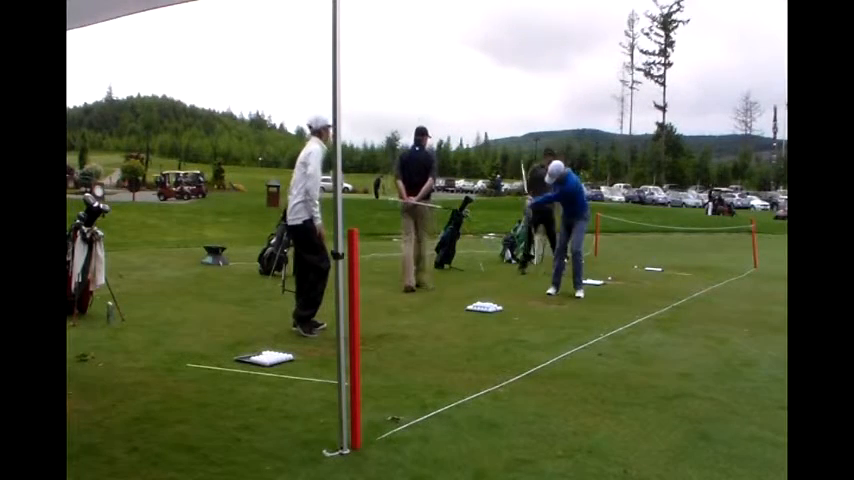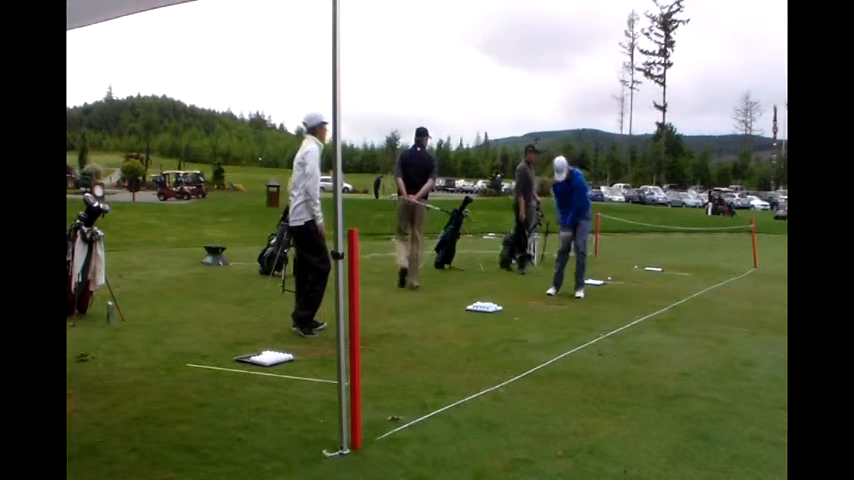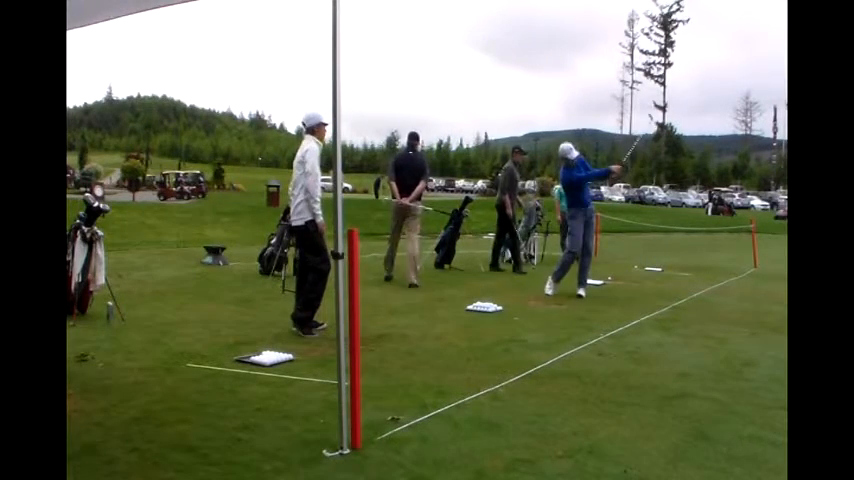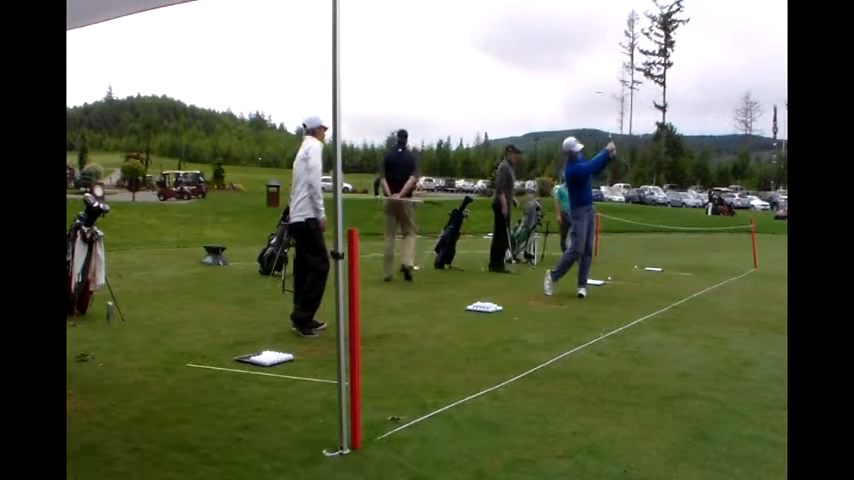
dt=0.4s
person 1, frame 1
left shoulder: (309, 149)
right shoulder: (315, 150)
right elbow: (311, 187)
right wrist: (317, 220)
left hip: (295, 217)
right hip: (304, 217)
left knee: (305, 267)
right knee: (320, 265)
left ankle: (303, 317)
right ankle: (303, 317)
person 1, frame 2
left shoulder: (305, 149)
right shoulder: (312, 149)
right elbow: (311, 187)
right wrist: (319, 219)
left hip: (297, 217)
right hip: (306, 218)
left knee: (305, 267)
right knee: (320, 266)
left ankle: (303, 317)
right ankle: (303, 318)
person 1, frame 3
left shoulder: (304, 148)
right shoulder: (311, 148)
right elbow: (311, 185)
right wrist: (319, 217)
left hip: (299, 217)
right hip: (307, 218)
left knee: (307, 267)
right knee: (320, 266)
left ankle: (303, 317)
right ankle: (302, 318)
person 1, frame 4
left shoulder: (304, 149)
right shoulder: (314, 147)
right elbow: (314, 182)
right wrist: (321, 214)
left hip: (298, 217)
right hip: (307, 216)
left knee: (304, 267)
right knee: (318, 266)
left ankle: (302, 317)
right ankle: (302, 318)
person 2, frame 1
left shoulder: (403, 156)
right shoulder: (429, 157)
left elbow: (398, 179)
right elbow: (431, 180)
left wrist: (406, 197)
right wrist: (417, 198)
left hip: (406, 203)
right hip: (422, 202)
left knee: (408, 241)
right knee: (421, 240)
left ankle: (409, 282)
right ankle: (420, 279)
person 2, frame 2
left shoulder: (404, 155)
right shoulder: (430, 158)
left elbow: (398, 177)
right elbow: (431, 182)
left wrist: (406, 195)
right wrist: (417, 197)
left hip: (403, 200)
right hip: (420, 202)
left knee: (401, 236)
right knee: (417, 239)
left ankle: (403, 265)
right ankle: (414, 280)
person 2, frame 3
left shoulder: (397, 159)
right shoulder: (422, 161)
left elbow: (391, 180)
right elbow: (423, 183)
left wrist: (398, 198)
right wrist: (410, 199)
left hip: (397, 203)
right hip: (414, 203)
left knee: (393, 238)
right knee: (413, 239)
left ankle: (389, 272)
right ankle: (412, 278)
person 2, frame 4
left shoulder: (388, 156)
right shoulder: (411, 157)
left elbow: (383, 178)
right elbow: (413, 179)
left wrist: (390, 194)
right wrist: (400, 194)
left hip: (390, 200)
right hip: (406, 199)
left knee: (389, 236)
right knee: (409, 233)
left ankle: (388, 273)
right ankle: (407, 263)
person 3, frame 1
left shoulder: (570, 185)
right shoulder: (560, 176)
left elbow: (551, 198)
right elbow: (553, 195)
left wrist: (533, 203)
right wrist: (535, 200)
left hip: (580, 217)
right hip: (566, 215)
left knee: (575, 249)
right knee: (560, 249)
left ankle: (579, 287)
right ankle: (555, 285)
person 3, frame 2
left shoulder: (578, 178)
right shoulder: (557, 182)
left elbow: (576, 205)
right elbow: (560, 206)
left wrist: (569, 228)
right wrist: (564, 227)
left hip: (582, 216)
right hip: (567, 216)
left knee: (580, 250)
right knee: (563, 249)
left ankle: (580, 287)
right ankle: (556, 285)
person 3, frame 3
left shoulder: (579, 160)
right shoulder: (567, 175)
left elbow: (592, 173)
right elbow: (589, 177)
left wrist: (609, 171)
right wrist: (608, 170)
left hip: (588, 210)
right hip: (575, 212)
left knee: (587, 250)
right knee: (573, 249)
left ankle: (581, 285)
right ankle: (554, 278)
person 3, frame 4
left shoulder: (580, 158)
right shoulder: (572, 169)
left elbow: (595, 169)
right elbow: (592, 166)
left wrist: (608, 156)
right wrist: (606, 150)
left hip: (589, 209)
right hip: (579, 211)
left knee: (588, 250)
right knee: (577, 249)
left ankle: (582, 285)
right ankle: (553, 275)
person 4, frame 1
right shoulder: (535, 170)
right elbow: (527, 189)
right wrist: (528, 206)
left hip: (548, 208)
right hip: (535, 208)
left knee: (553, 237)
right knee: (530, 236)
right ankle: (523, 265)
person 4, frame 2
left shoulder: (529, 168)
right shoulder: (522, 168)
right elbow: (519, 190)
left wrist: (535, 197)
right wrist: (522, 210)
left hip: (528, 206)
right hip: (522, 207)
left knee: (520, 235)
right knee: (523, 236)
right ankle: (521, 265)
person 4, frame 3
left shoulder: (514, 168)
right shoulder: (509, 168)
right elbow: (503, 189)
left wrist: (518, 200)
right wrist: (508, 207)
left hip: (507, 205)
right hip: (505, 206)
left knee: (501, 235)
right knee: (513, 235)
left ankle: (494, 264)
right ankle: (516, 266)
person 4, frame 4
left shoulder: (509, 167)
right shoulder: (504, 167)
right elbow: (499, 188)
left wrist: (512, 198)
right wrist: (504, 206)
left hip: (504, 205)
right hip: (501, 205)
left knee: (501, 235)
right knee: (502, 235)
left ankle: (495, 264)
right ankle: (497, 264)
